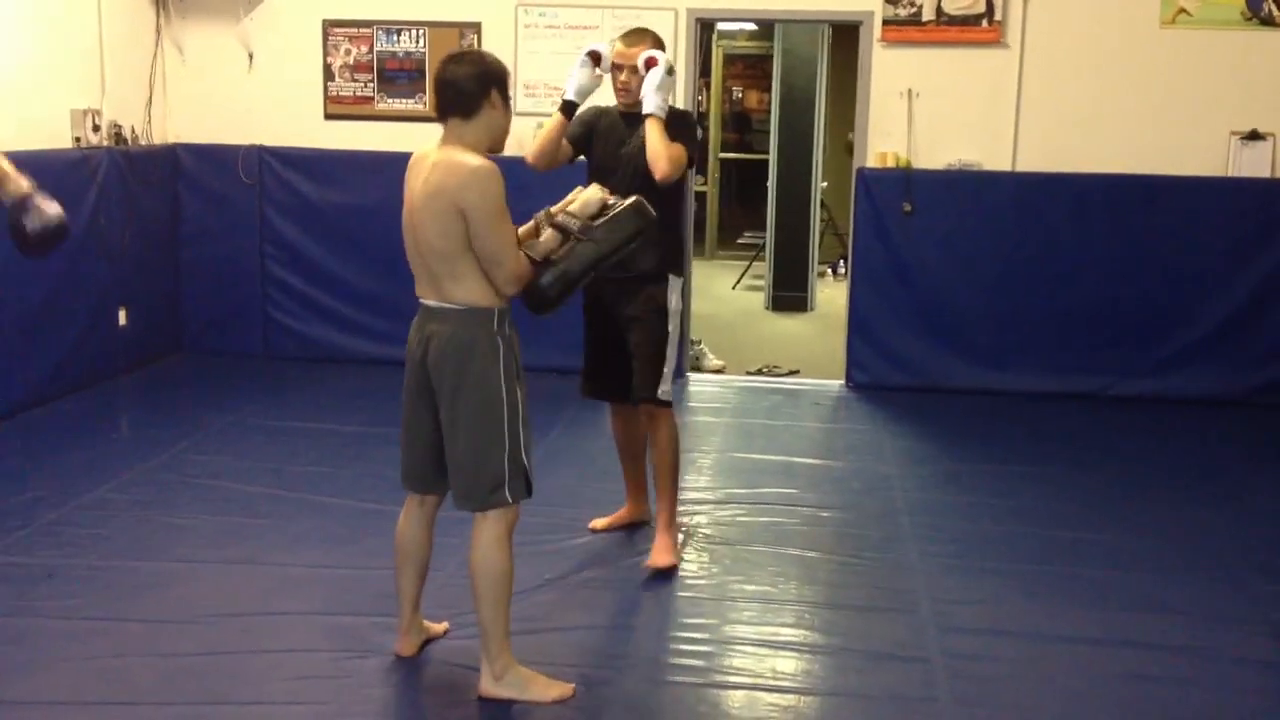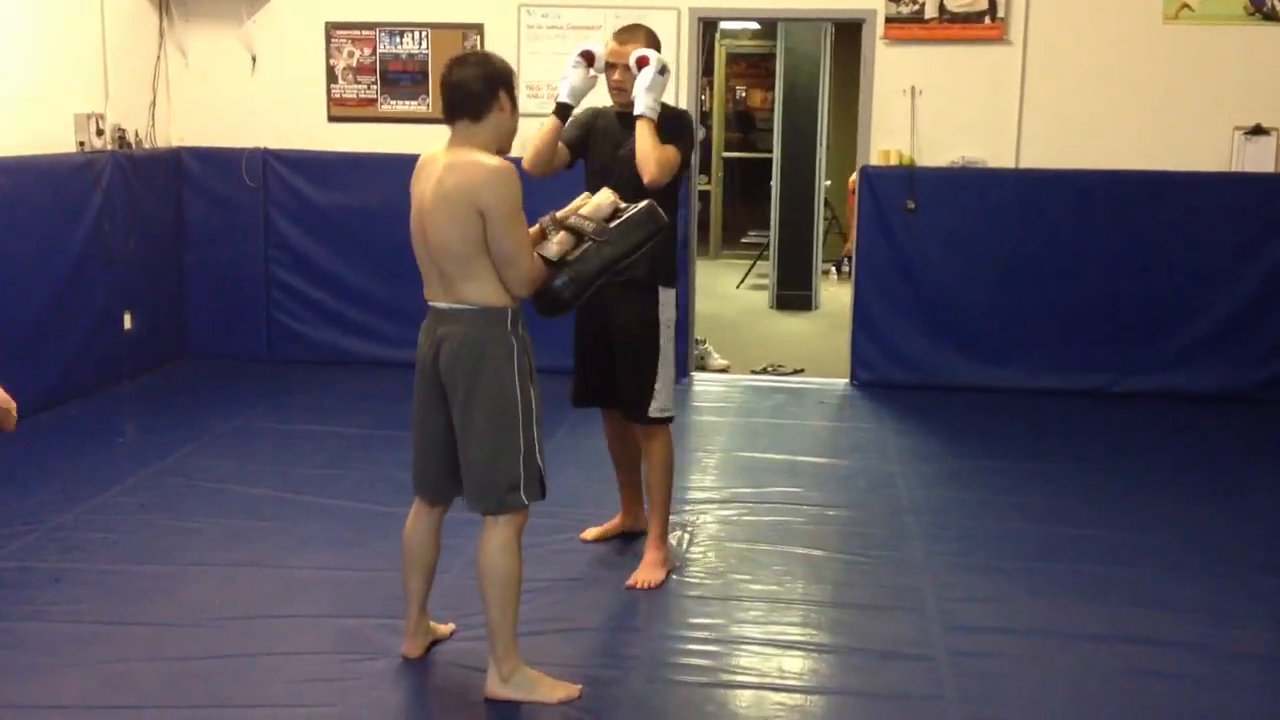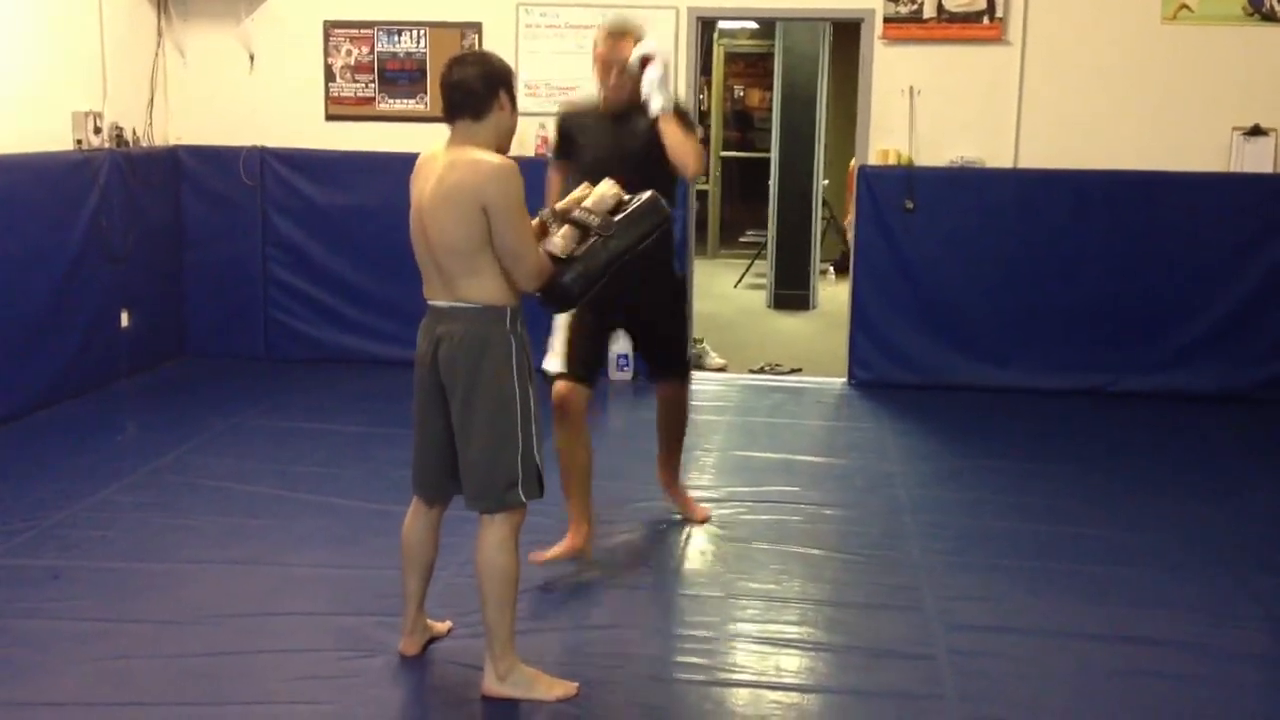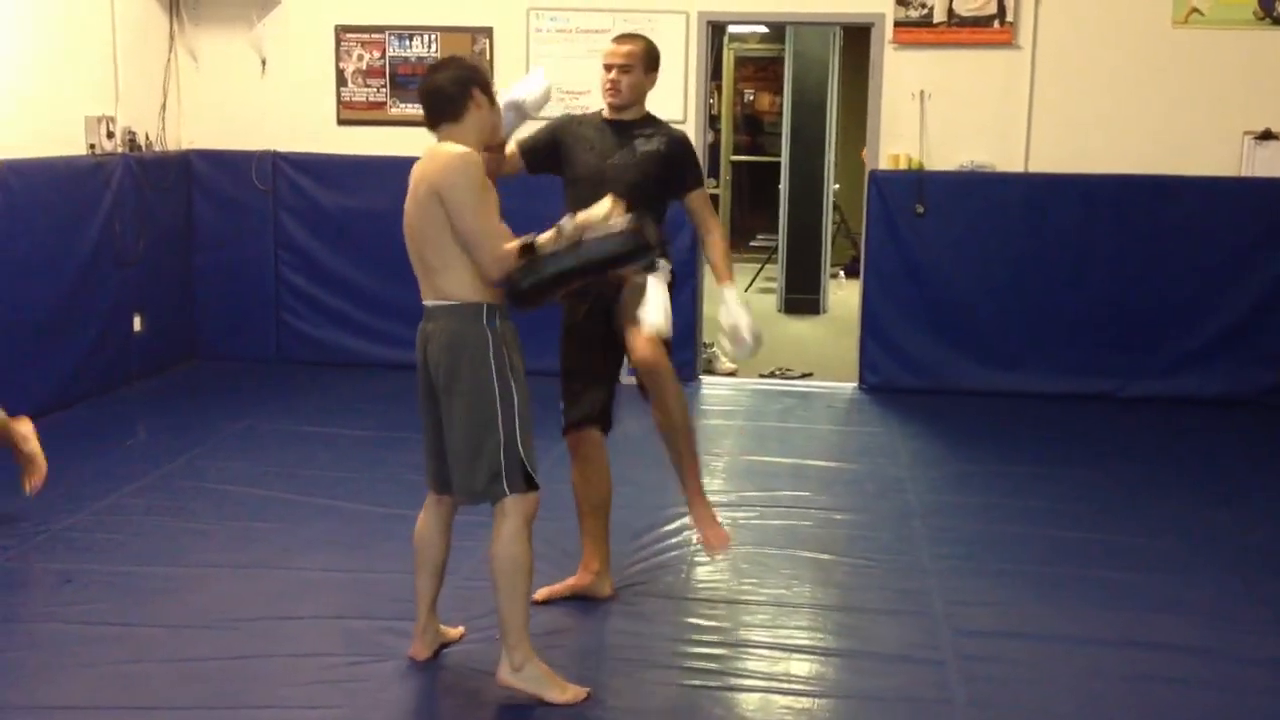
dt=0.7s
person 1, frame 1
left shoulder: (421, 164)
right shoulder: (477, 173)
right elbow: (509, 276)
left wrist: (550, 218)
right wrist: (560, 228)
left hip: (429, 329)
right hip: (475, 338)
left knee: (422, 495)
right knee: (496, 508)
left ankle: (409, 627)
right ankle: (499, 668)
person 1, frame 2
left shoulder: (426, 167)
right shoulder: (492, 173)
right elbow: (521, 280)
left wrist: (550, 224)
left hip: (437, 331)
right hip: (487, 339)
left knee: (429, 497)
right knee: (504, 511)
left ankle: (416, 629)
right ankle: (506, 670)
person 1, frame 3
left shoulder: (426, 167)
right shoulder: (496, 171)
right elbow: (528, 276)
left hip: (437, 329)
right hip: (487, 338)
left knee: (429, 495)
right knee: (503, 509)
left ankle: (413, 627)
right ankle: (502, 668)
person 1, frame 4
left shoulder: (428, 165)
right shoulder: (460, 162)
right elbow: (497, 261)
left wrist: (552, 238)
right wrist: (569, 230)
left hip: (439, 331)
right hip: (474, 334)
left knee: (442, 493)
right knee: (515, 498)
left ankle: (425, 629)
right ankle: (518, 660)
person 2, frame 1
left shoulder: (676, 123)
right shoulder: (597, 120)
left elbow: (663, 170)
right elbow: (539, 159)
left wrist: (653, 106)
right wrist: (573, 96)
left hip: (654, 280)
right hip: (602, 276)
left knee: (653, 400)
right knee: (619, 399)
left ankle: (667, 527)
right ankle: (635, 503)
person 2, frame 2
left shoulder: (673, 123)
right shoulder: (592, 121)
left elbow: (654, 174)
right elbow: (535, 165)
left wrist: (644, 107)
right wrist: (566, 100)
left hip: (647, 287)
right hip: (595, 282)
left knee: (650, 416)
right knee: (611, 408)
left ankle: (658, 545)
right ankle: (631, 511)
person 2, frame 3
left shoulder: (664, 115)
right shoulder: (574, 121)
left elbow: (693, 168)
right elbow: (558, 185)
left wrist: (659, 103)
left hip: (652, 274)
left knee: (673, 384)
right knee: (565, 394)
left ankle: (669, 478)
right ankle: (579, 530)
person 2, frame 4
left shoulder: (668, 143)
right shoulder: (570, 131)
left elbow: (705, 221)
right elbow: (493, 169)
left wrist: (730, 294)
left hip: (642, 275)
right hip: (582, 292)
left knee: (647, 352)
right knee: (583, 433)
left ankle: (695, 496)
right ankle: (594, 571)
